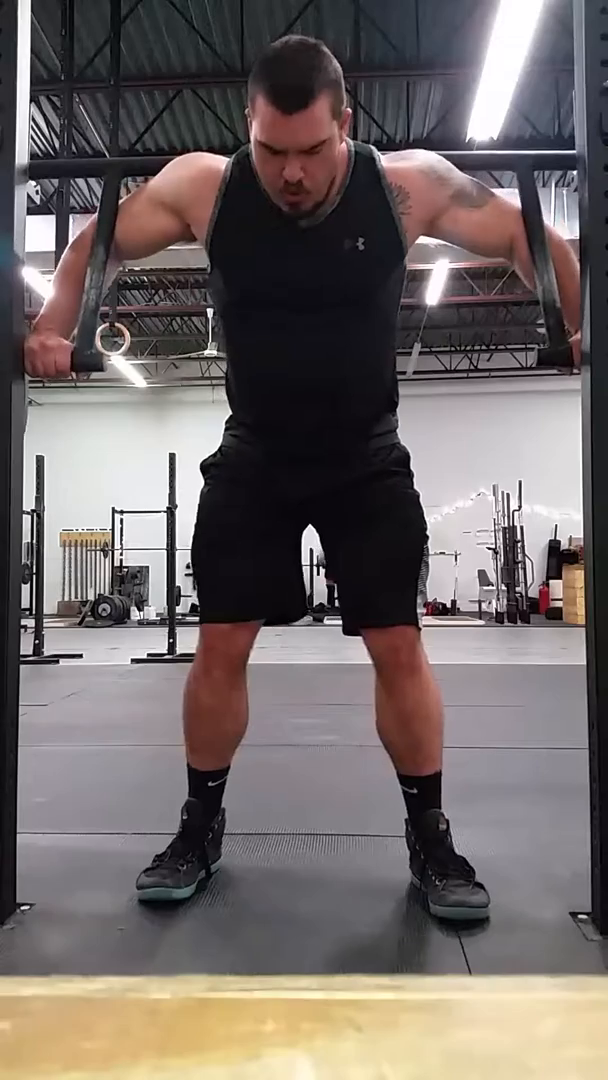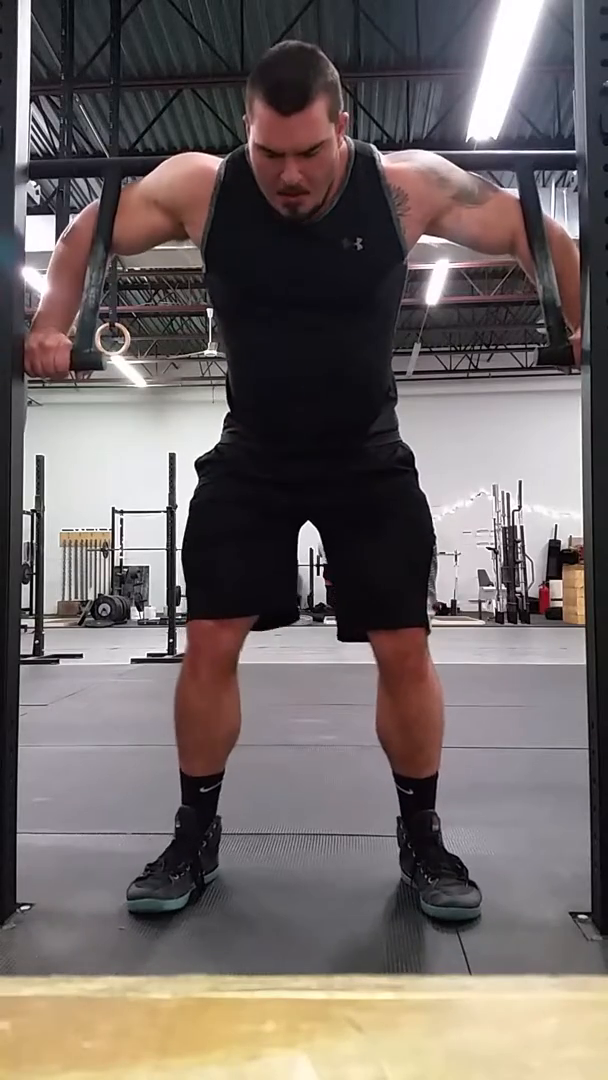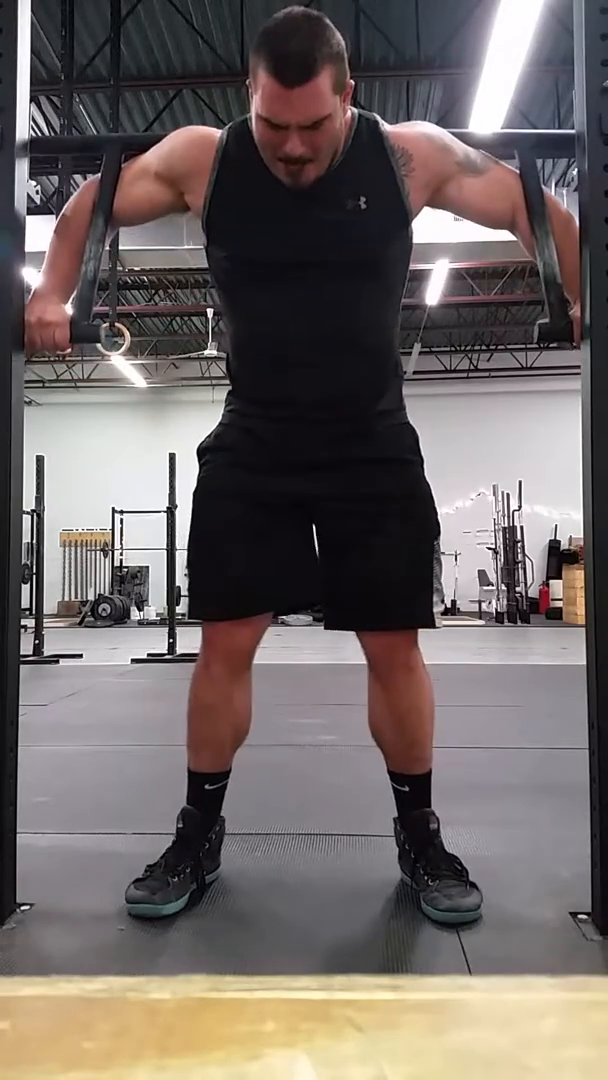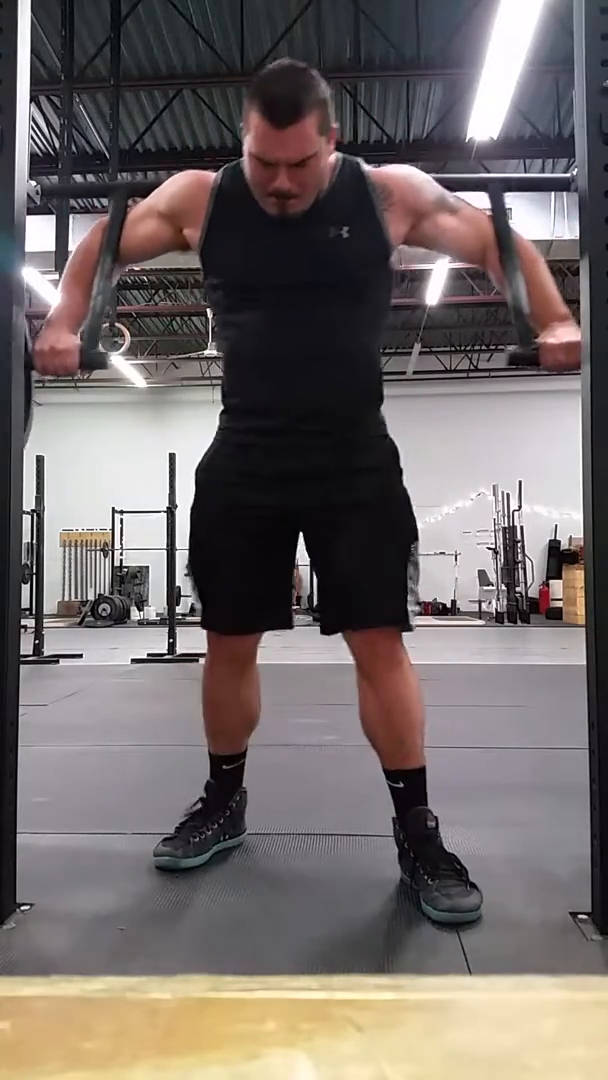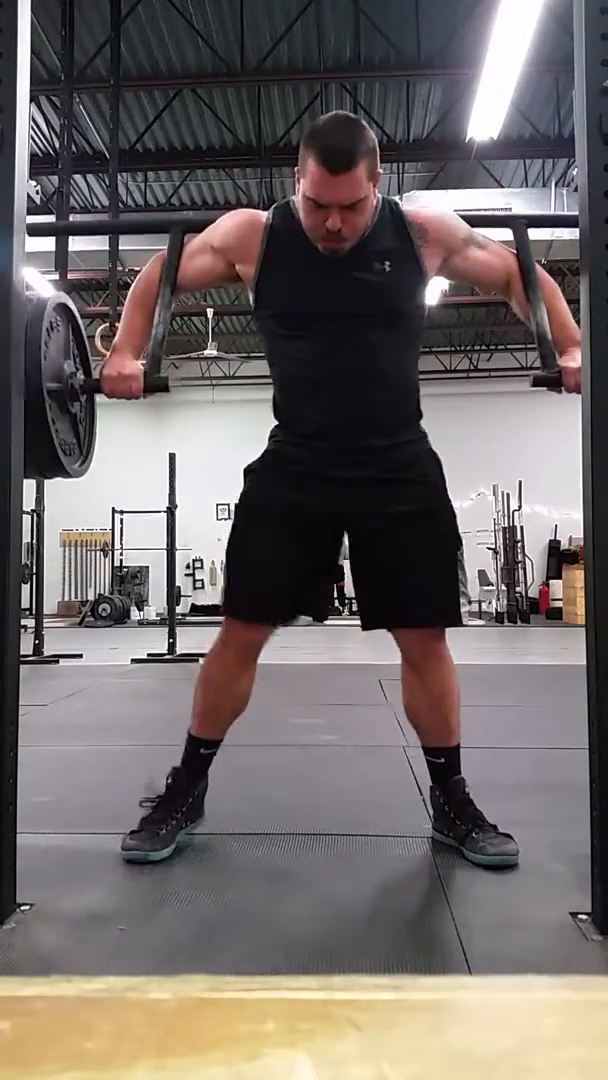
dt=1s
person 1, frame 1
left shoulder: (408, 185)
right shoulder: (202, 186)
left elbow: (528, 240)
right elbow: (96, 241)
left wrist: (578, 333)
right wrist: (53, 329)
left hip: (368, 464)
right hip: (252, 461)
left knee: (398, 648)
right knee: (221, 647)
left ankle: (430, 836)
right ankle: (201, 824)
person 1, frame 2
left shoulder: (407, 186)
right shoulder: (198, 187)
left elbow: (533, 234)
right elbow: (87, 233)
left wrist: (579, 329)
right wrist: (51, 326)
left hip: (369, 461)
right hip: (248, 459)
left knee: (404, 651)
right knee: (210, 644)
left ankle: (421, 836)
right ankle: (195, 835)
person 1, frame 3
left shoulder: (411, 155)
right shoulder: (200, 159)
left elbow: (532, 210)
right elbow: (90, 204)
left wrist: (578, 303)
right wrist: (52, 296)
left hip: (374, 448)
right hip: (251, 446)
left knee: (394, 647)
right knee: (226, 644)
left ankle: (419, 836)
right ankle: (199, 835)
person 1, frame 4
left shoulder: (390, 194)
right shoulder: (199, 198)
left elbow: (496, 241)
right elbow: (102, 243)
left wrist: (554, 323)
right wrist: (64, 325)
left hip: (354, 459)
right hip: (242, 458)
left knee: (378, 643)
right knee: (229, 645)
left ankle: (417, 833)
right ankle: (224, 800)
person 1, frame 5
left shoulder: (425, 232)
right shoulder: (251, 235)
left elbow: (518, 274)
right elbow: (159, 276)
left wrist: (570, 348)
right wrist: (127, 353)
left hip: (399, 469)
right hip: (291, 467)
left knee: (425, 639)
right knee: (241, 631)
left ankle: (451, 801)
right ankle: (184, 790)
